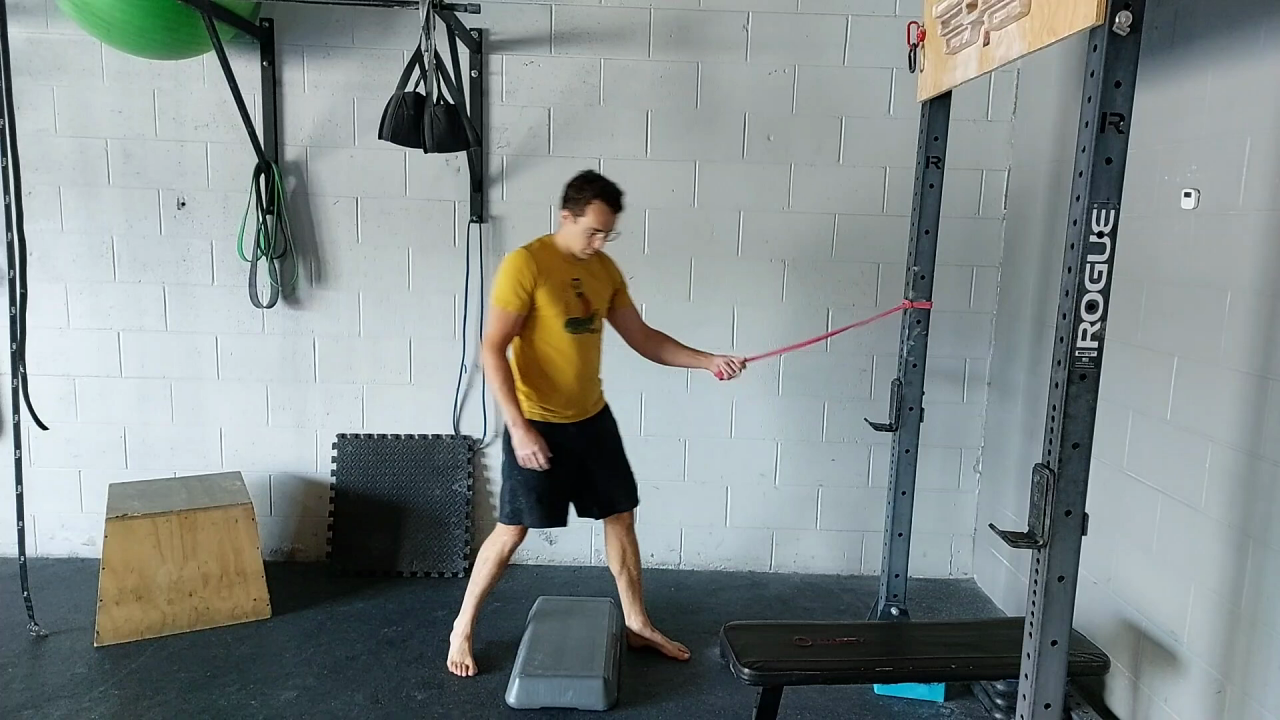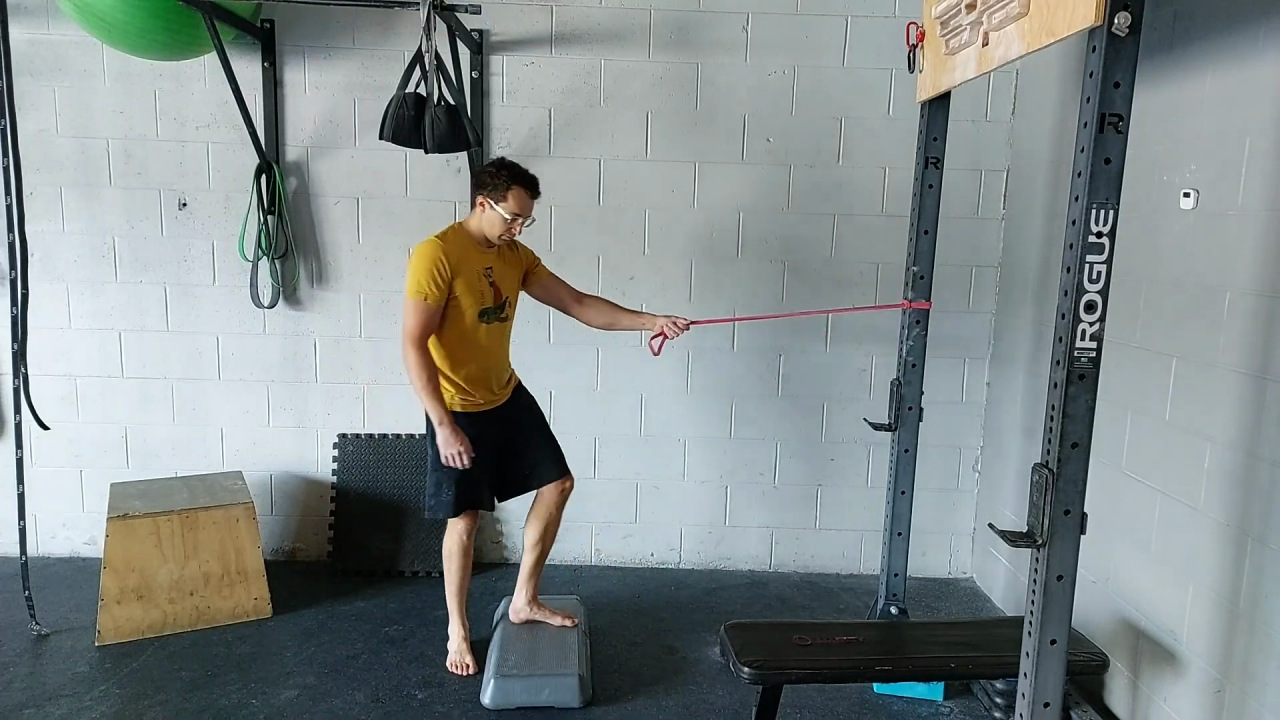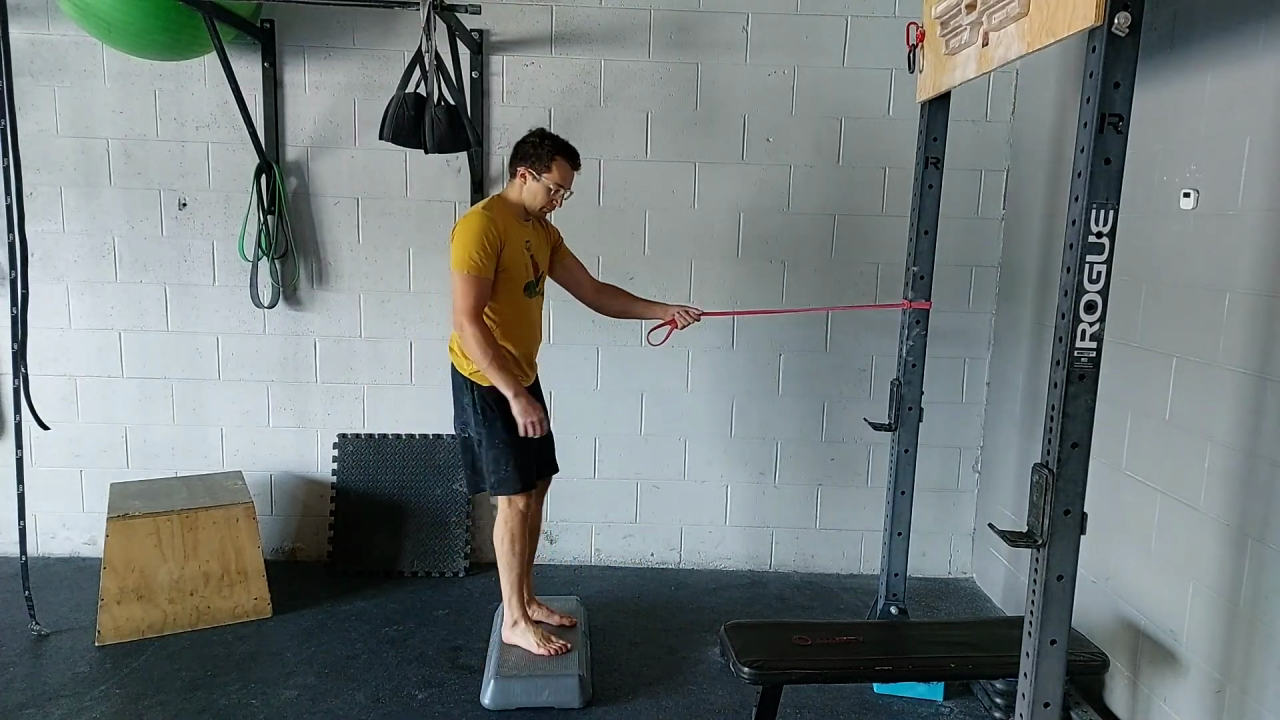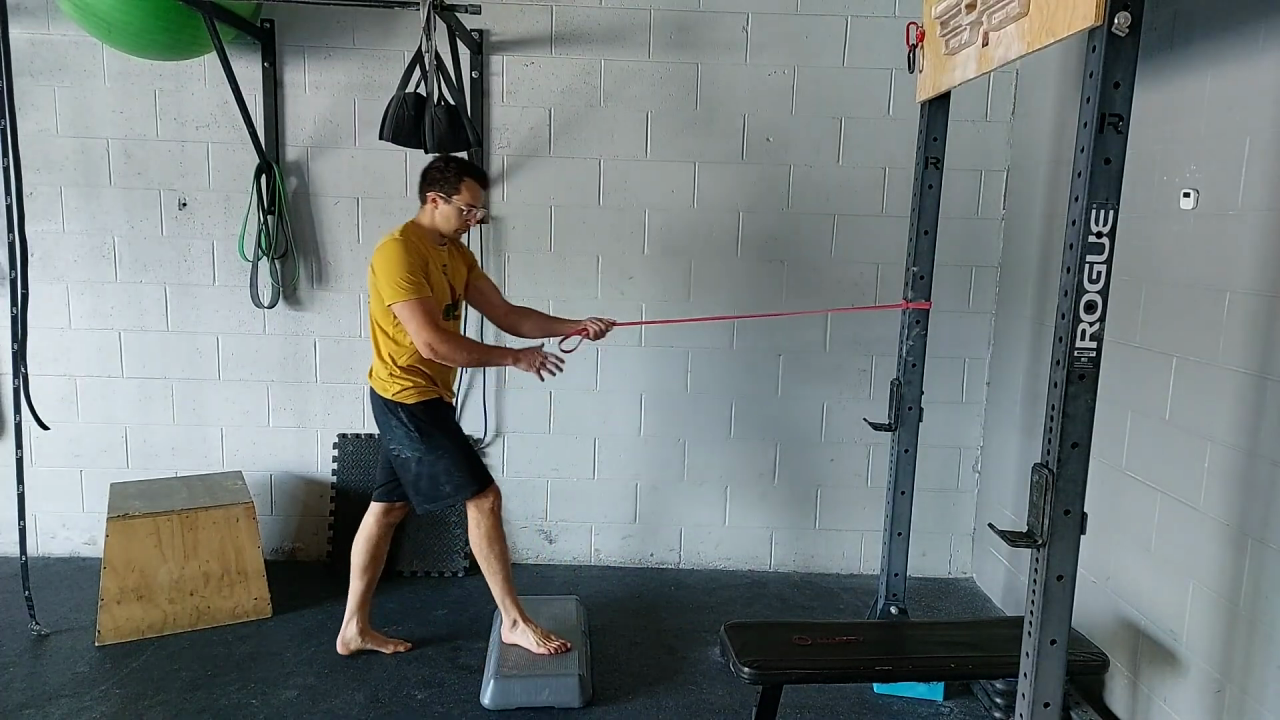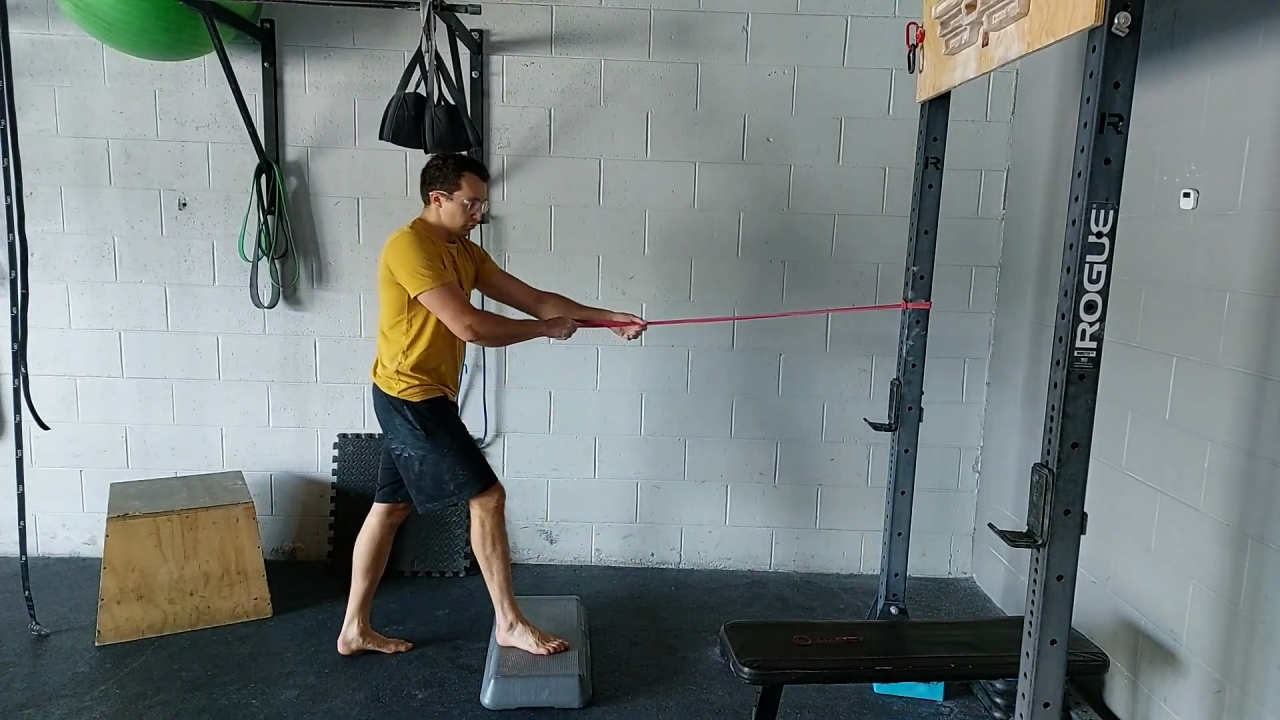
dt=1s
person 1, frame 1
left shoulder: (605, 270)
right shoulder: (525, 264)
left elbow: (643, 338)
right elbow: (492, 351)
left wrist: (706, 360)
right wrist: (519, 428)
left hip: (592, 417)
right hip: (538, 422)
left knee: (620, 517)
right knee: (512, 529)
left ankle: (637, 622)
right ankle: (462, 629)
person 1, frame 2
left shoulder: (516, 255)
right shoulder: (436, 254)
left elbow: (577, 303)
right elbow: (414, 344)
left wrist: (649, 320)
right wrist: (444, 425)
left hip: (507, 396)
right hip: (456, 409)
left knee: (556, 484)
right knee: (463, 519)
left ankle: (524, 600)
right ankle: (458, 630)
person 1, frame 3
left shoulder: (541, 230)
right shoulder: (481, 226)
left elbow: (592, 291)
right elbow: (468, 322)
left wrist: (662, 310)
right wrist: (515, 394)
left hip: (519, 378)
right hip: (486, 384)
left knee: (534, 487)
right knee: (516, 498)
left ankle: (525, 598)
right ankle: (515, 621)
person 1, frame 4
left shoulder: (455, 252)
right shoulder: (399, 253)
left elbow: (506, 315)
right elbow: (432, 344)
left wrist: (570, 325)
right wrist: (517, 357)
left hip: (418, 400)
right hip: (408, 401)
left knee: (387, 509)
right knee: (483, 498)
left ankle: (354, 627)
right ankle: (514, 621)
person 1, frame 5
left shoulder: (464, 252)
right shoulder: (410, 246)
left elbow: (531, 298)
right elbow: (469, 326)
left wrist: (606, 318)
right wrist: (547, 329)
left hip: (419, 398)
right hip: (412, 398)
left knee: (390, 509)
right knee: (487, 497)
left ankle: (356, 627)
right ankle: (510, 623)
